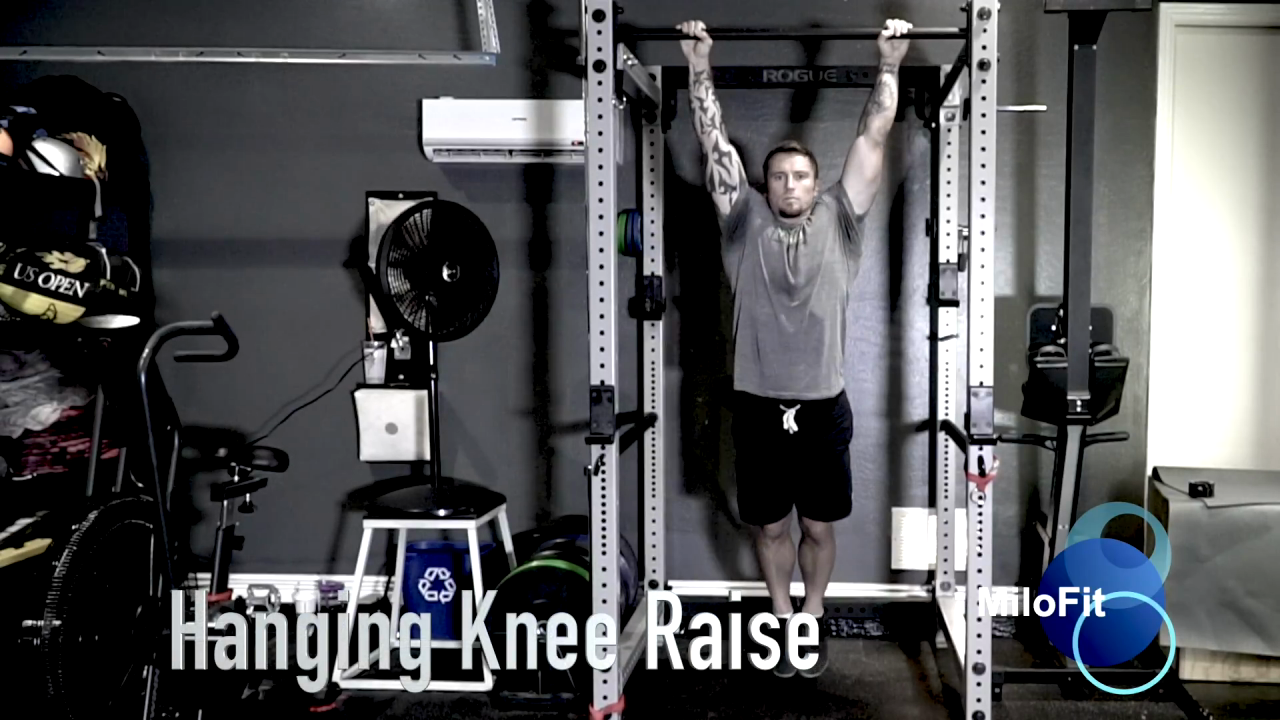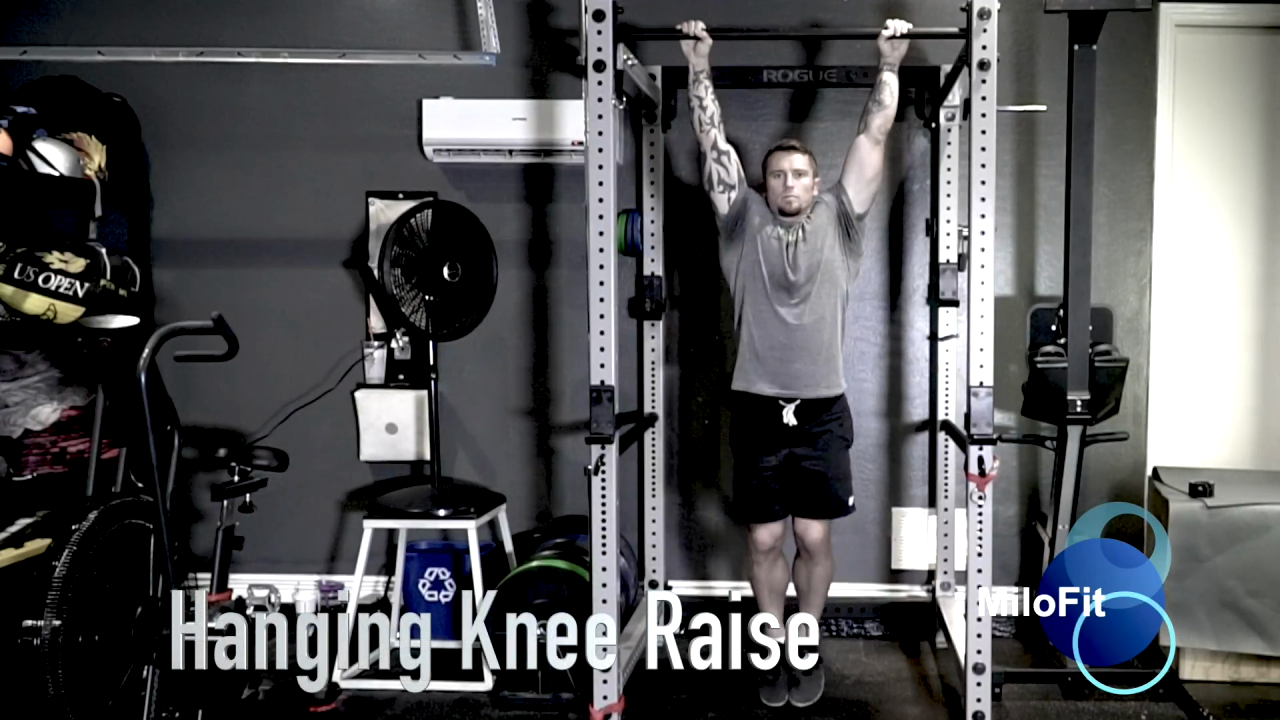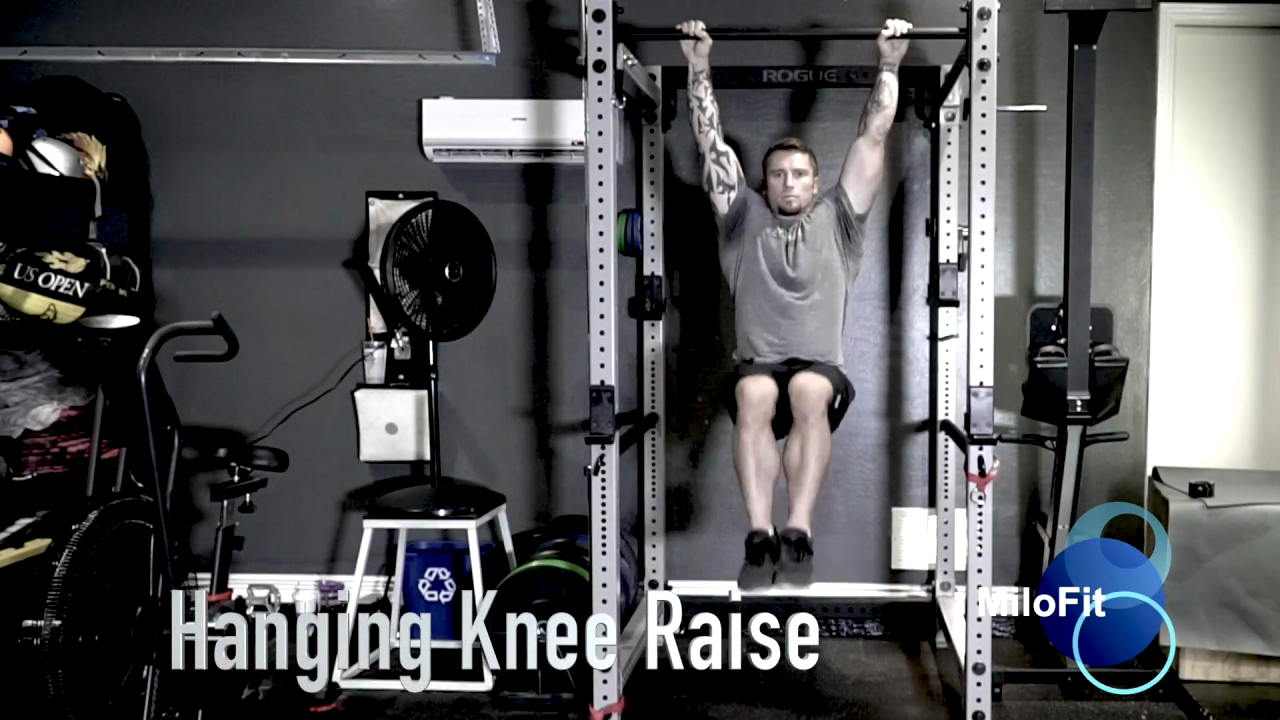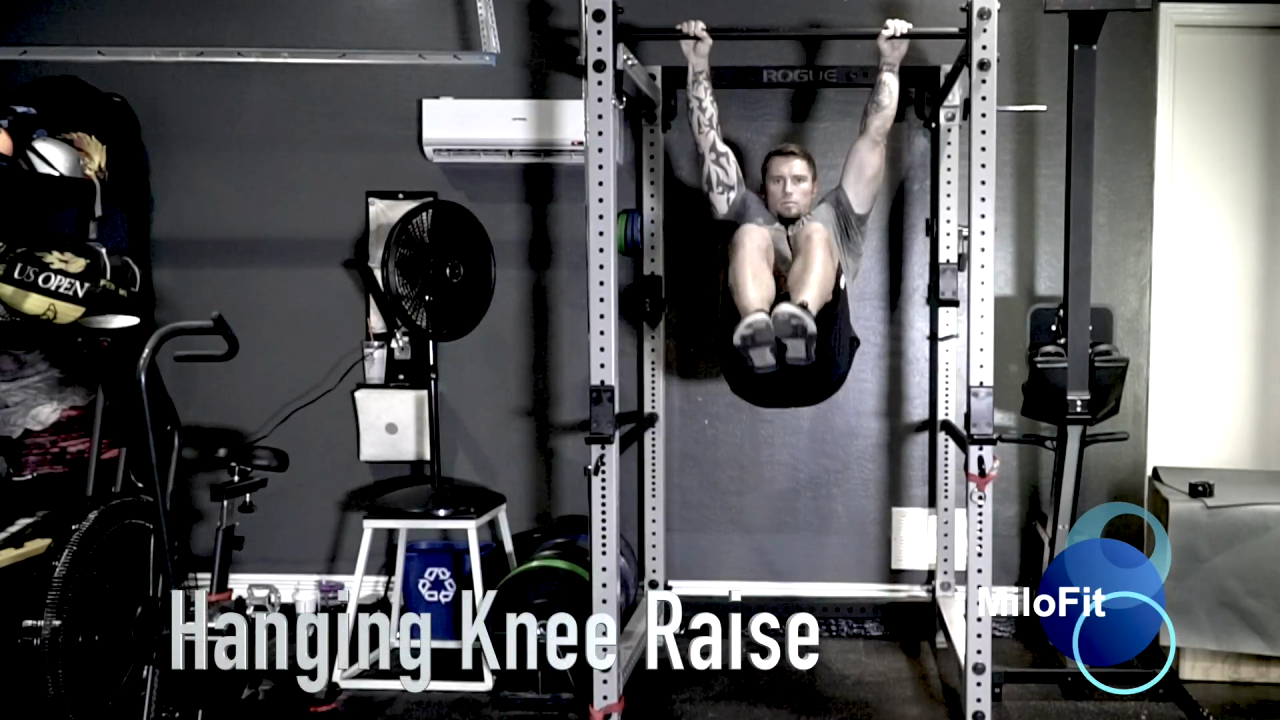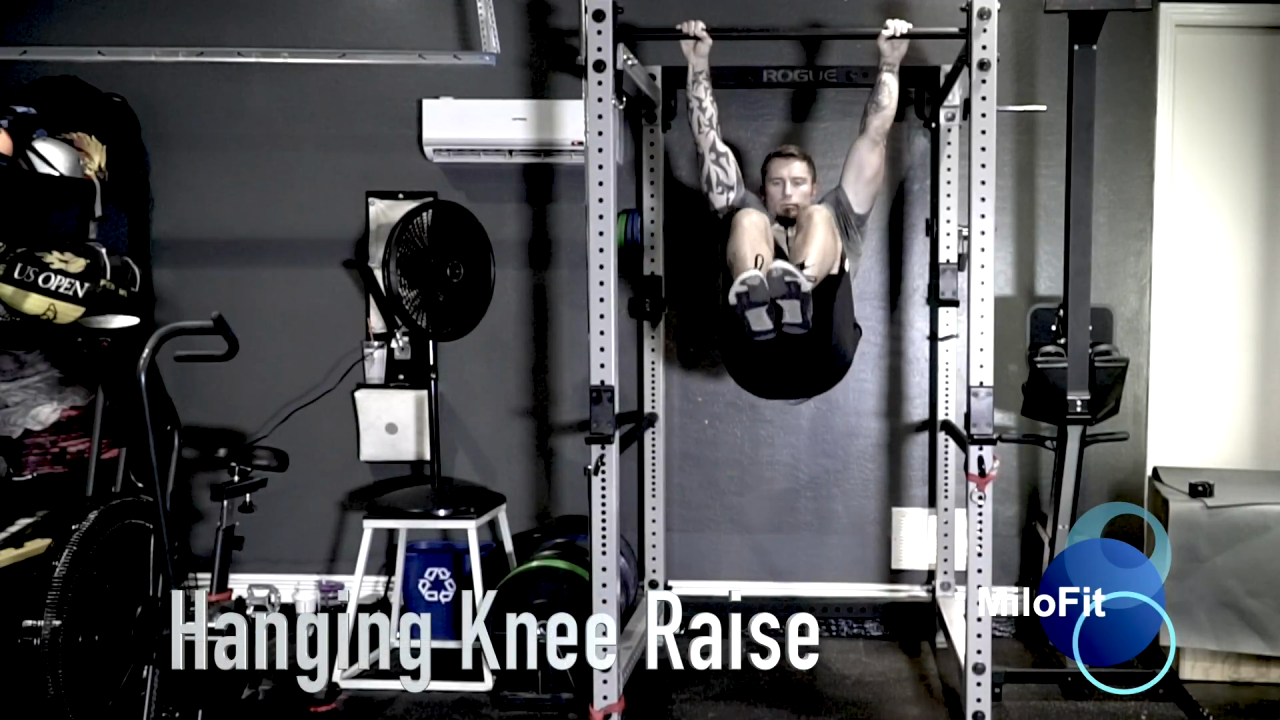
dt=0.3s
person 1, frame 1
left shoulder: (839, 218)
right shoulder: (744, 219)
left elbow: (872, 139)
right elbow: (714, 143)
left wrist: (889, 65)
right wrist: (699, 67)
left hip: (823, 409)
right hip: (760, 408)
left knee: (819, 528)
right knee: (770, 528)
left ankle: (813, 620)
right ankle: (783, 623)
person 1, frame 2
left shoulder: (838, 217)
right shoulder: (742, 220)
left elbow: (871, 139)
right elbow: (714, 146)
left wrist: (889, 65)
right wrist: (699, 68)
left hip: (822, 411)
right hip: (757, 409)
left knee: (814, 538)
right knee: (764, 541)
right ankle: (774, 645)
person 1, frame 3
left shoulder: (836, 220)
right shoulder: (744, 218)
left elbow: (871, 138)
right elbow: (711, 143)
left wrist: (888, 65)
right wrist: (699, 65)
left hip: (820, 383)
right hip: (758, 376)
left knee: (807, 392)
right knee: (754, 395)
left ankle: (796, 535)
right ankle: (760, 540)
person 1, frame 4
left shoulder: (837, 215)
right shoulder: (746, 209)
left elbow: (874, 137)
right elbow: (710, 142)
left wrist: (889, 64)
right wrist: (699, 64)
left hip: (823, 351)
right hip: (758, 343)
left knee: (815, 235)
right knee: (752, 234)
left ankle: (800, 323)
right ankle: (757, 328)
person 1, frame 5
left shoulder: (836, 213)
right shoulder: (747, 210)
left elbow: (873, 138)
right elbow: (709, 143)
left wrist: (889, 63)
right wrist: (698, 65)
left hip: (821, 354)
right hip: (757, 329)
left knee: (815, 230)
right knee: (747, 226)
left ankle: (798, 293)
right ankle: (754, 293)
